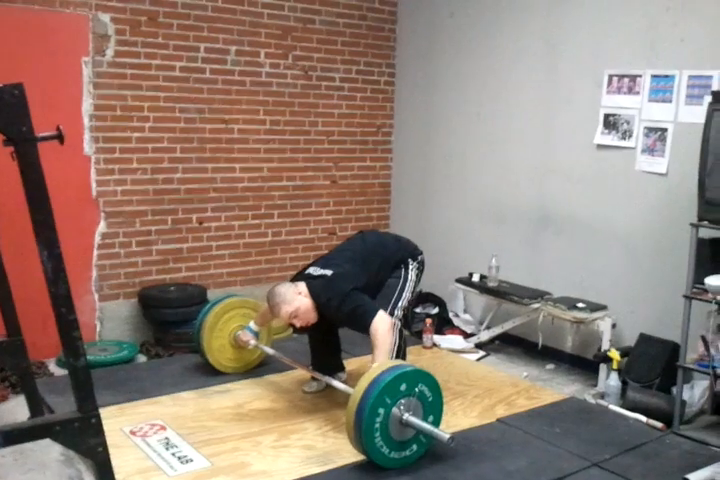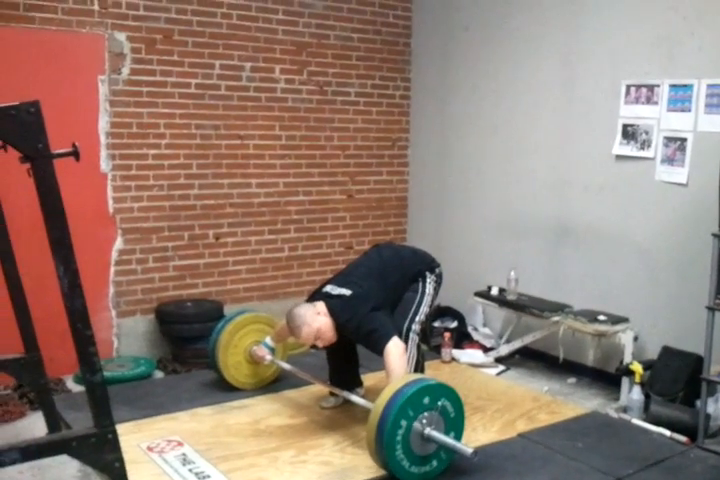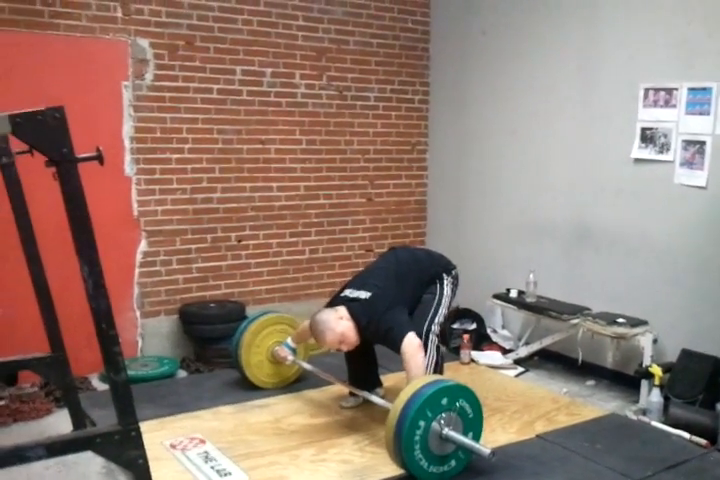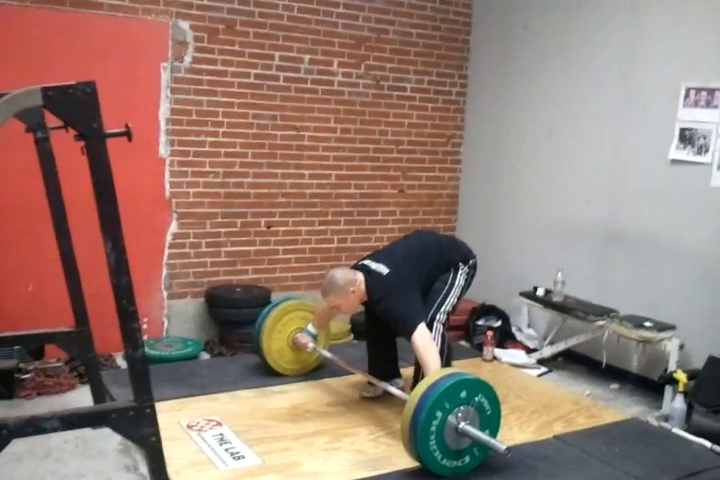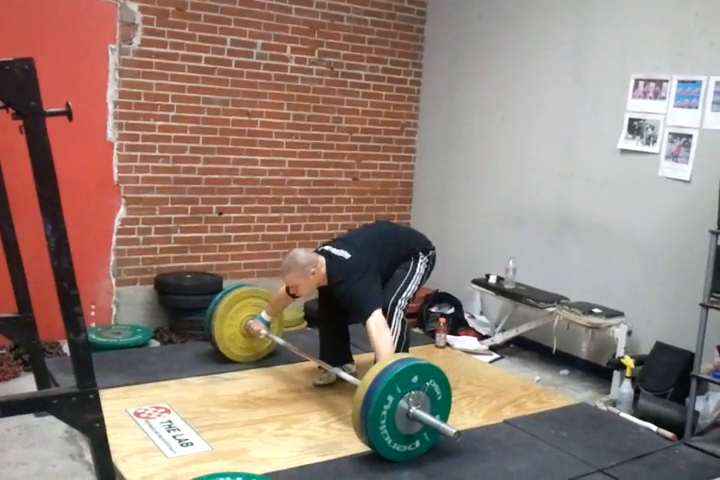
dt=1s
person 1, frame 1
left shoulder: (334, 295)
right shoulder: (297, 286)
left elbow: (384, 322)
right elbow: (274, 305)
right wrist: (252, 328)
left hip: (403, 260)
right hip: (367, 254)
left knee: (389, 314)
right knee: (320, 317)
right ankle: (330, 371)
person 1, frame 2
left shoulder: (353, 314)
right shoulder: (315, 306)
left elbow: (396, 348)
right elbow: (291, 322)
right wrist: (268, 344)
left hip: (420, 273)
right hip: (383, 264)
left knee: (404, 332)
right knee: (339, 332)
right ankle: (347, 386)
person 1, frame 3
left shoulder: (375, 314)
right shoulder: (336, 309)
left elbow: (413, 346)
right elbow: (311, 325)
right wrist: (289, 345)
left hip: (437, 275)
right hip: (401, 266)
left knee: (424, 334)
right knee: (359, 334)
right ankle: (367, 387)
person 1, frame 4
left shoulder: (389, 293)
right shoulder: (354, 278)
left elbow: (421, 338)
right elbow: (328, 306)
right wrist: (310, 332)
left hip: (456, 262)
right hip: (422, 256)
left knee: (431, 321)
right knee: (376, 316)
right ankle: (387, 377)
person 1, frame 5
left shoulder: (349, 278)
right shoulder: (316, 262)
left elbow: (376, 324)
right elbow: (284, 294)
right wrist: (263, 319)
left hip: (415, 254)
right hip: (380, 248)
left knee: (391, 307)
right knee: (331, 303)
right ankle: (339, 363)
